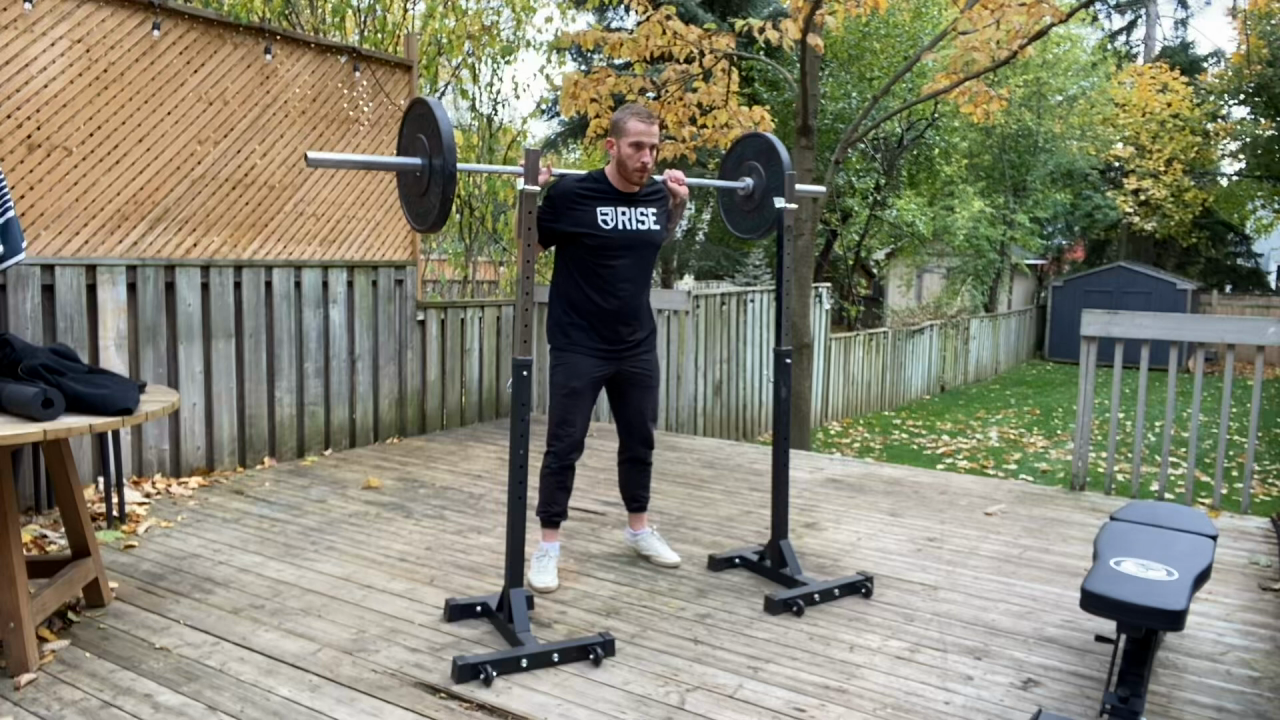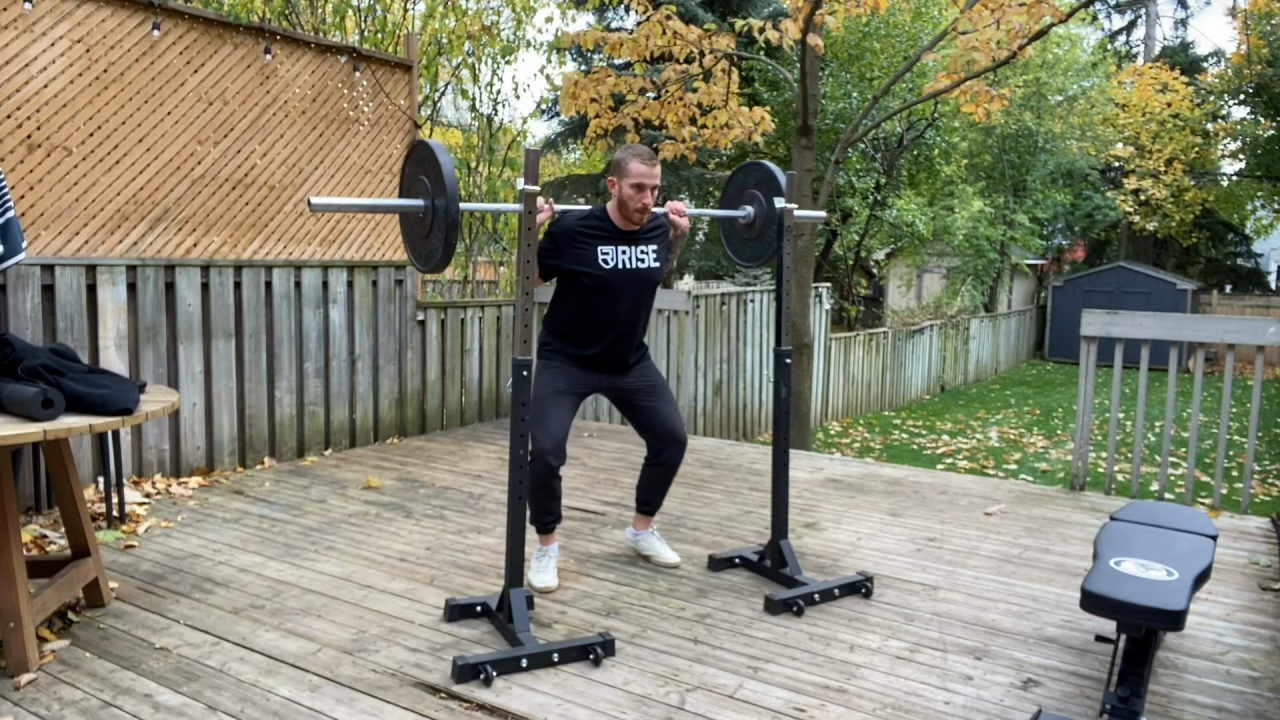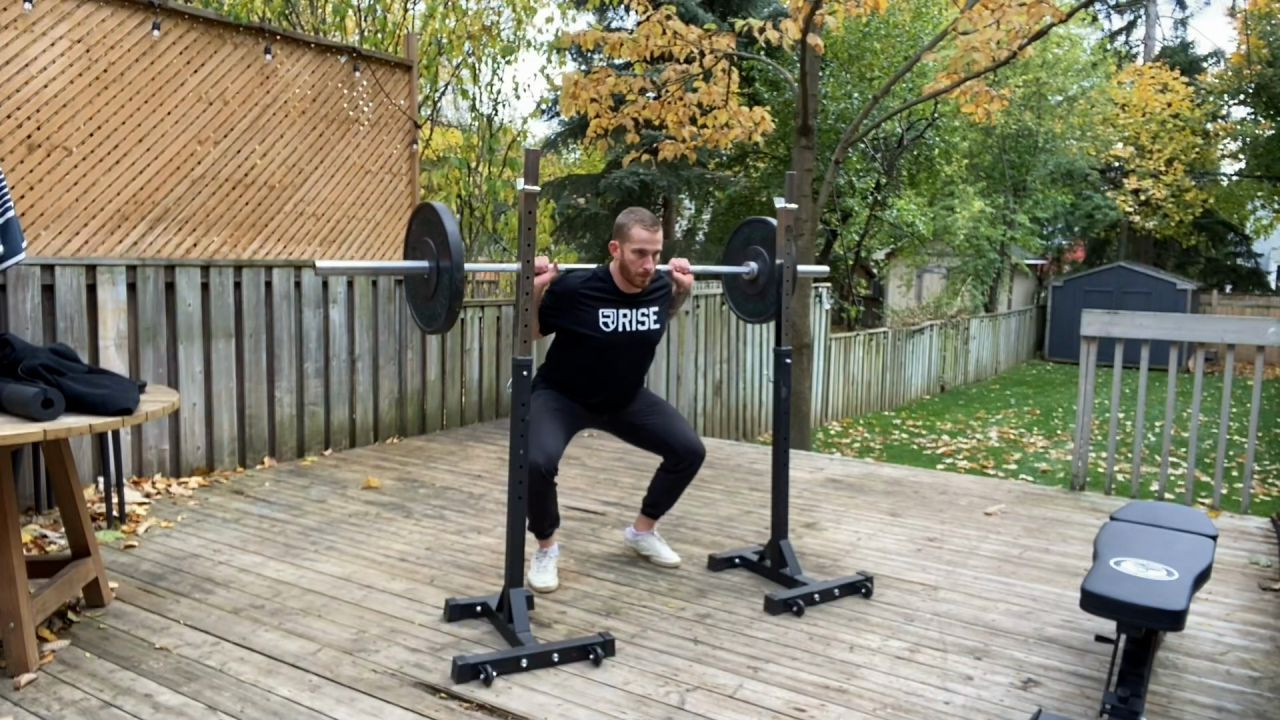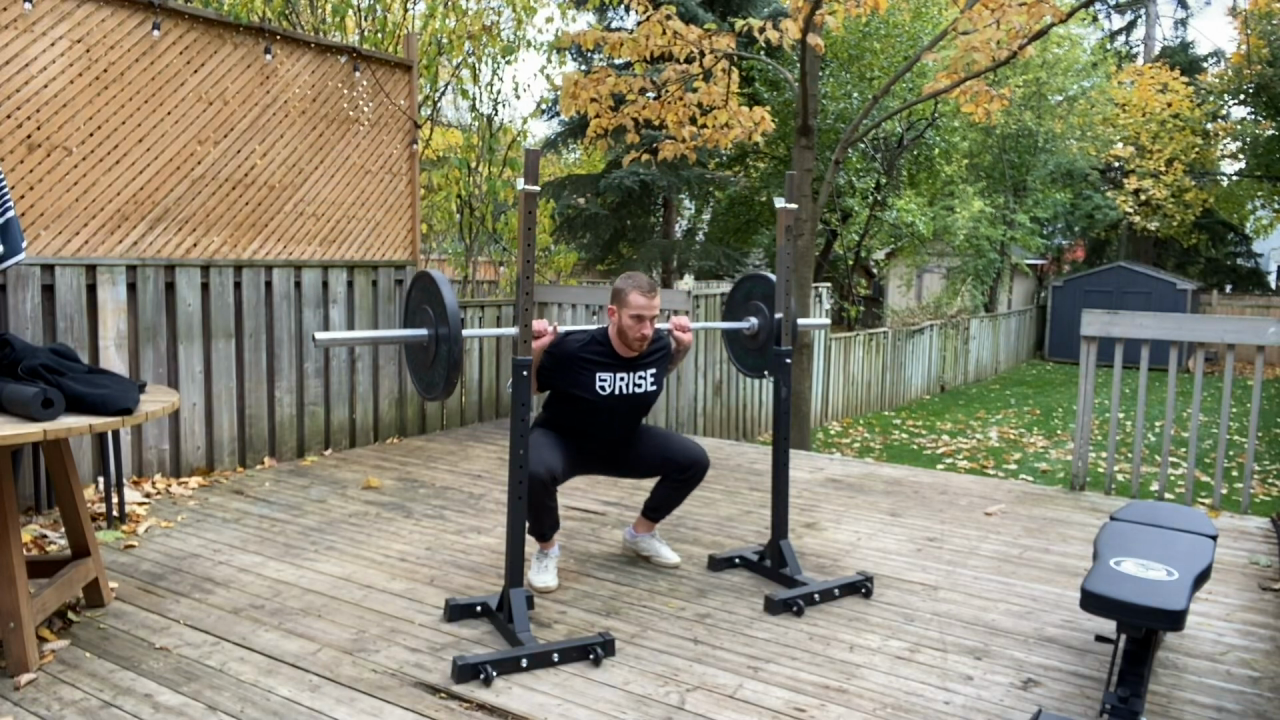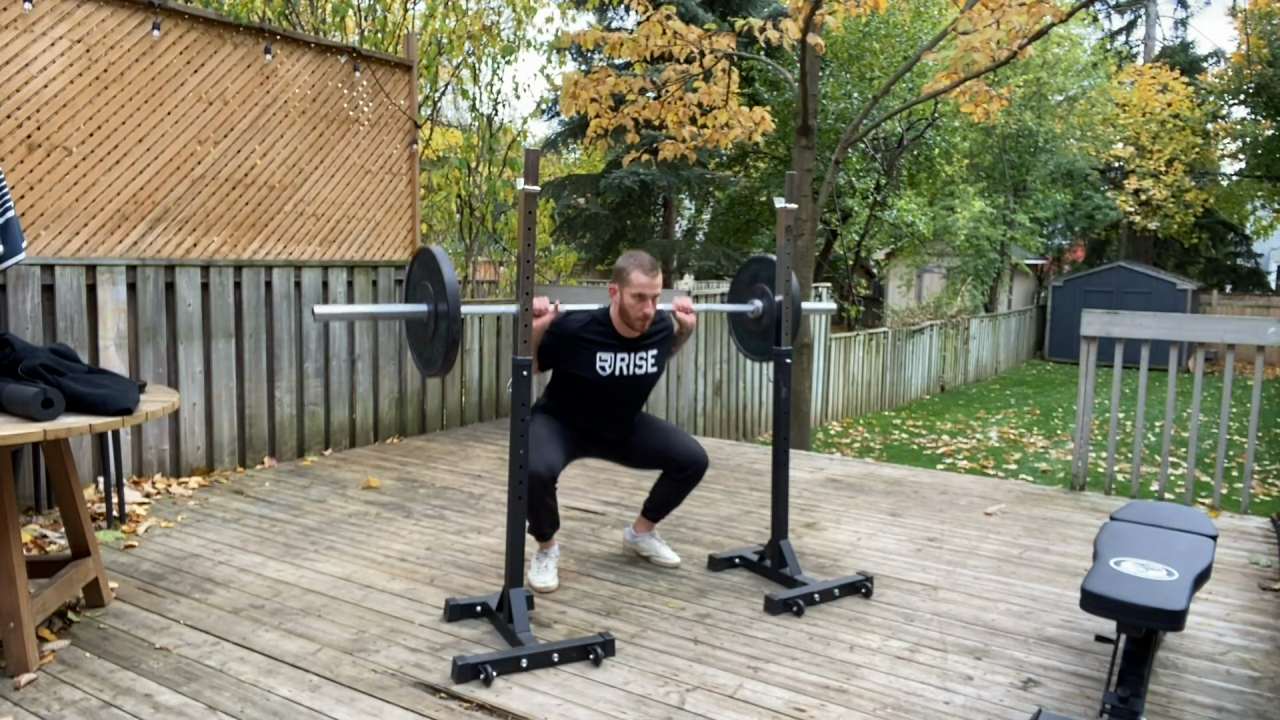
dt=1s
person 1, frame 1
left shoulder: (657, 197)
right shoulder: (572, 194)
left wrist: (678, 203)
left hip: (637, 344)
right hip: (579, 345)
left knee: (640, 441)
right knee: (565, 446)
left ankle: (639, 529)
right ankle: (547, 546)
person 1, frame 2
left shoulder: (657, 229)
right shoulder: (573, 230)
left wrist: (679, 233)
left hip: (630, 360)
right hip: (567, 359)
left knee: (671, 439)
right knee: (546, 451)
left ankle: (641, 530)
right ankle: (546, 547)
person 1, frame 3
left shoulder: (659, 286)
right shoulder: (575, 288)
right elbow: (528, 332)
left wrist: (683, 289)
right wrist: (535, 289)
left hip: (626, 397)
right hip: (563, 395)
left knee: (689, 449)
right knee: (538, 462)
left ankle: (642, 531)
right ankle: (546, 548)
person 1, frame 4
left shoulder: (658, 345)
right shoulder: (574, 350)
left wrist: (682, 346)
right wrist: (534, 351)
left hip: (623, 442)
right hip: (562, 439)
left knee: (693, 460)
right knee: (537, 471)
left ankle: (641, 532)
right ankle: (546, 549)
person 1, frame 5
left shoulder: (661, 328)
right shoulder: (574, 330)
left wrist: (685, 328)
right wrist: (535, 329)
left hip: (623, 427)
right hip: (562, 424)
left knee: (692, 459)
right knee: (537, 470)
left ankle: (641, 532)
right ankle: (546, 550)
